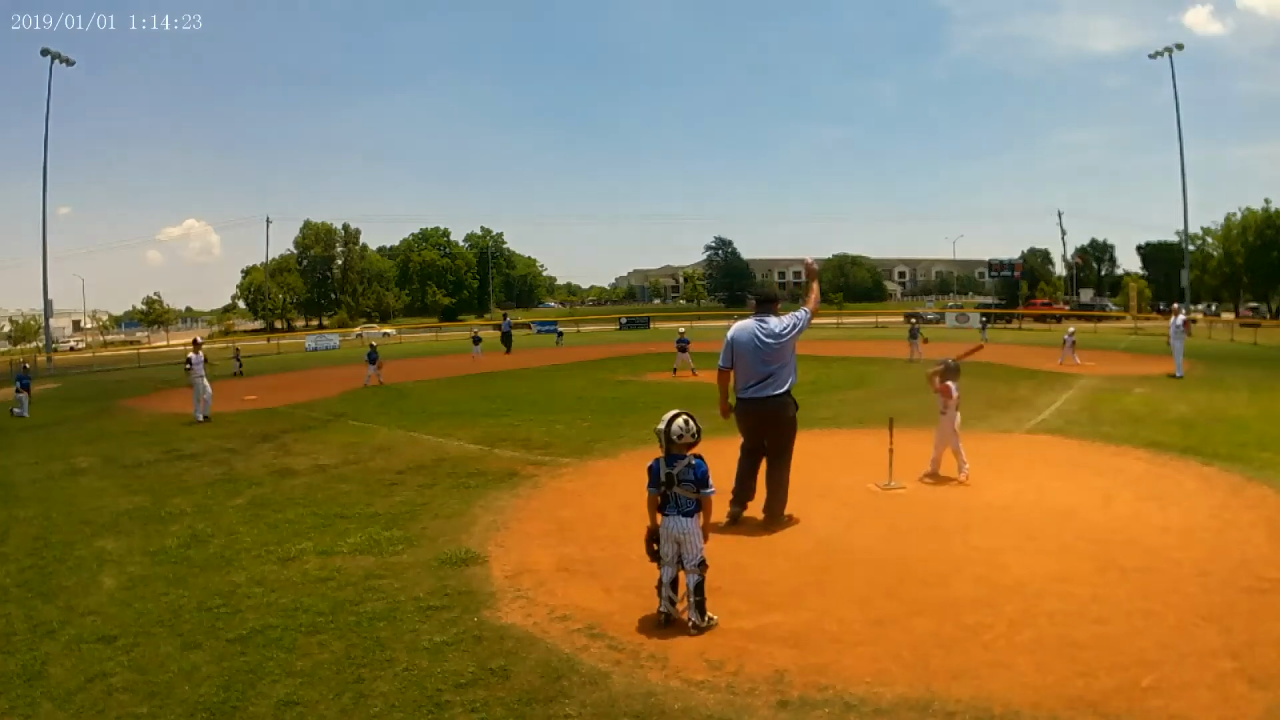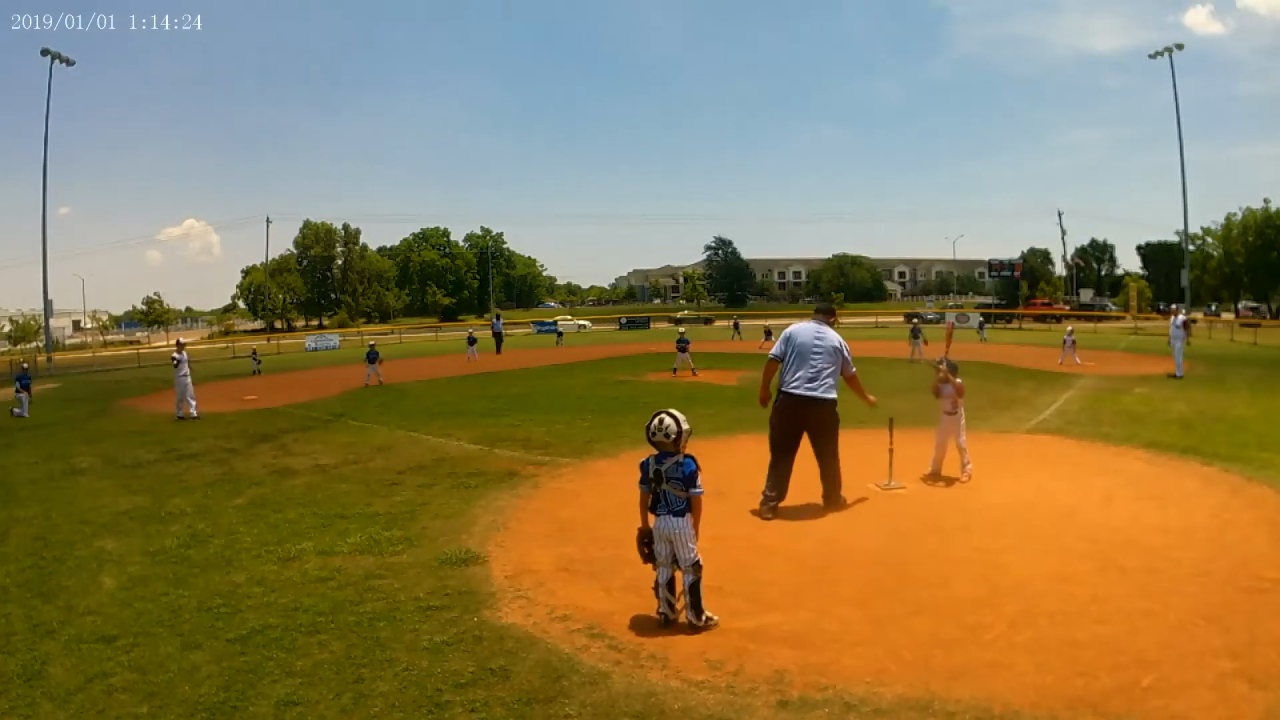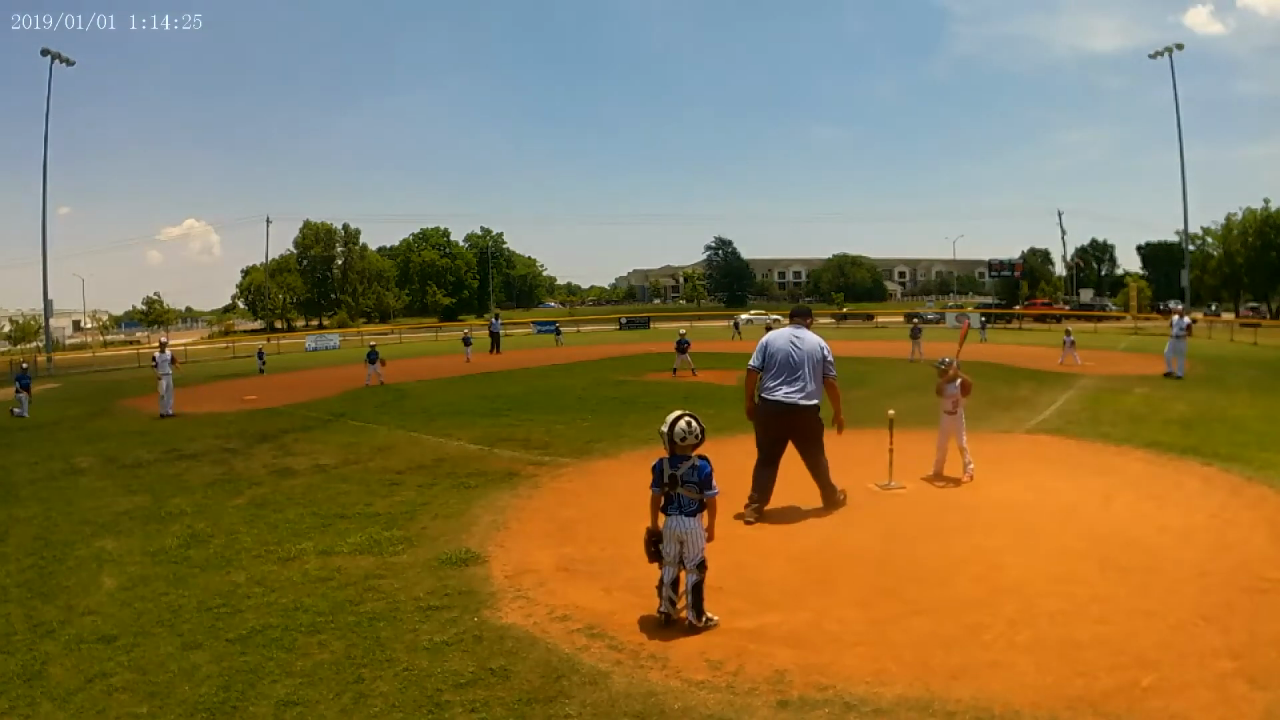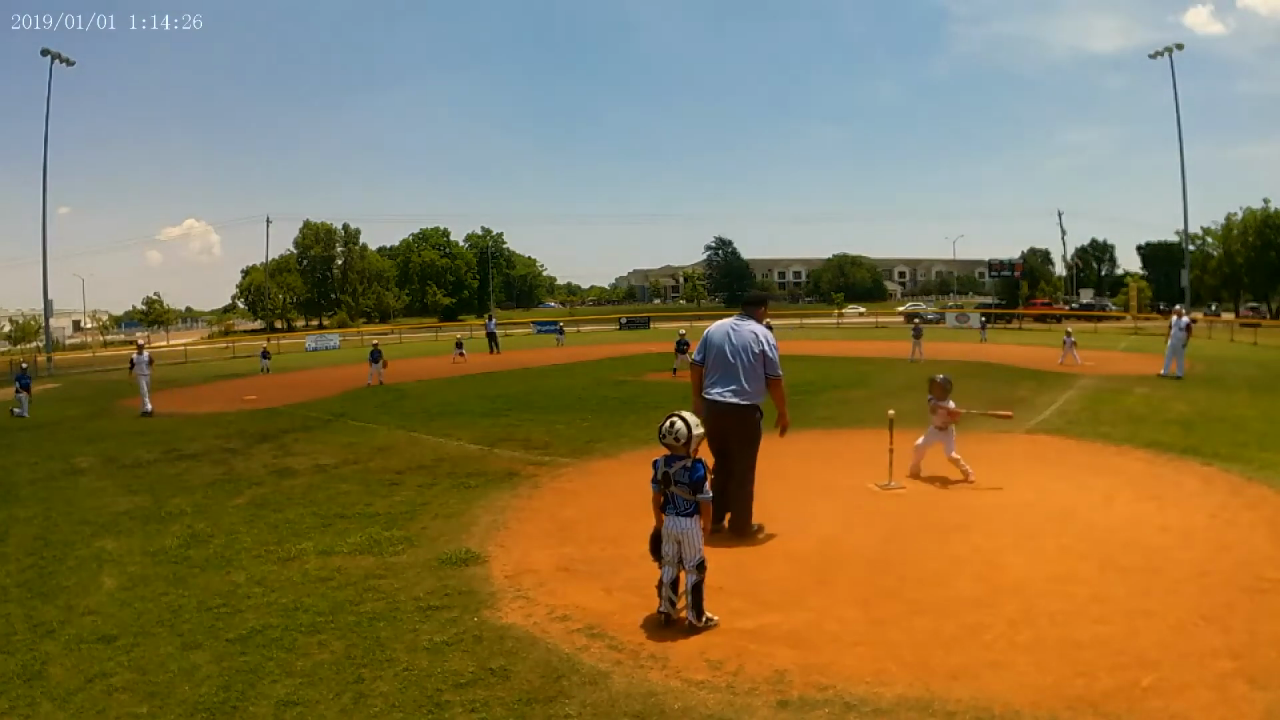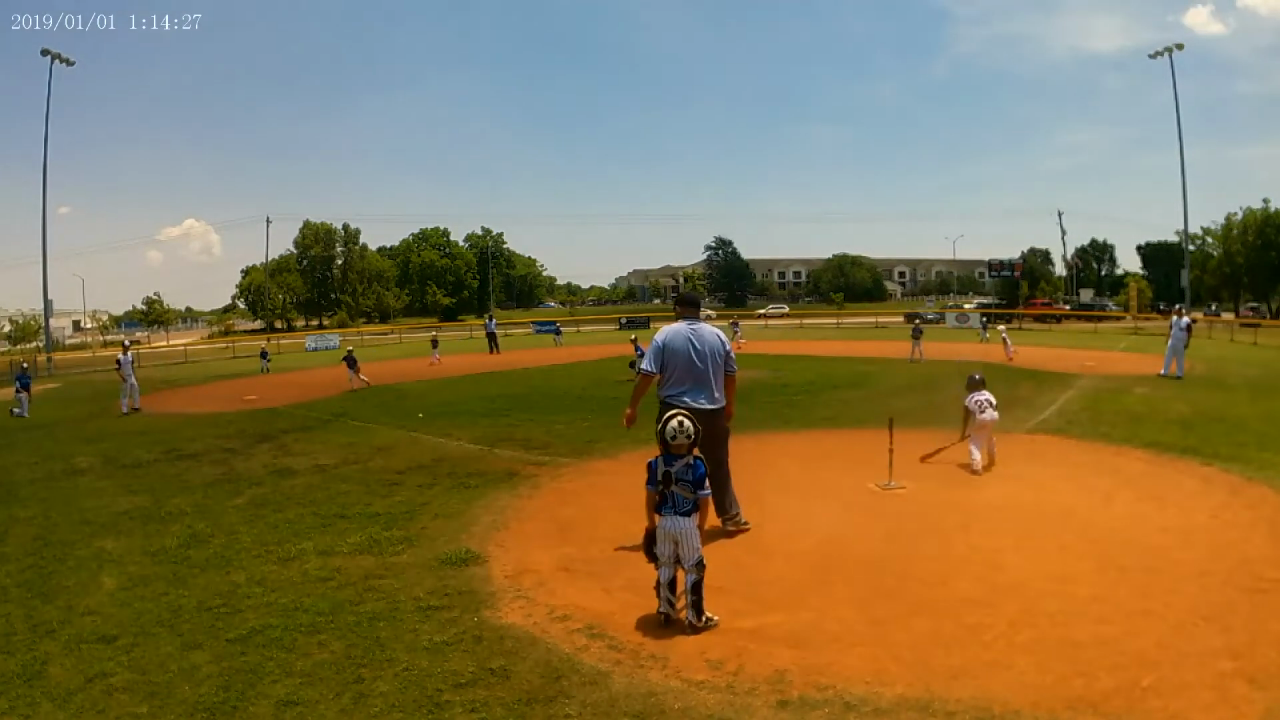
dt=1s
person 1, frame 1
left shoulder: (737, 330)
right shoulder: (786, 326)
left elbow: (723, 370)
right elbow: (812, 307)
left wrist: (724, 400)
right wrist: (813, 278)
left hip: (746, 405)
right hip: (778, 405)
left knee: (750, 453)
right knee: (778, 461)
left ankle: (737, 505)
right ankle: (774, 515)
person 1, frame 2
left shoulder: (793, 330)
right shoulder: (837, 340)
left elbow: (772, 360)
right elbow: (850, 376)
left wrist: (764, 390)
right wrist: (866, 398)
left hip: (789, 401)
right hip: (822, 404)
left knee: (781, 454)
right knee: (827, 454)
left ankle: (769, 504)
right ankle: (833, 498)
person 1, frame 3
left shoulder: (771, 337)
right shoulder: (819, 343)
left elbow: (752, 372)
right elbow: (830, 382)
left wrist: (749, 402)
right wrist: (838, 412)
left hip: (770, 407)
right hip: (804, 409)
left knee: (766, 459)
right knee: (815, 456)
left ankle: (754, 508)
right ankle: (832, 498)
person 1, frame 4
left shoulder: (714, 328)
right shoulder: (762, 335)
left elbow: (696, 365)
right elbow: (774, 380)
left wrist: (697, 399)
right wrist: (782, 412)
left hip: (712, 408)
right hip: (743, 411)
left knee: (722, 466)
right knee: (742, 470)
left ankle: (716, 520)
right ankle: (741, 525)
person 1, frame 5
left shoulder: (665, 335)
right shoulder: (718, 336)
left elbow: (647, 375)
right elbow: (730, 376)
left wrist: (632, 407)
right wrist: (729, 404)
left hip: (674, 413)
right hip: (712, 413)
right knee: (718, 468)
right ankle: (731, 517)
person 2, frame 1
left shoulder: (657, 466)
right shoulder: (698, 466)
left elbow: (652, 499)
right elbow: (706, 500)
left wrist: (653, 524)
right wrist: (706, 526)
left hip: (667, 523)
right hip: (690, 524)
left knee: (667, 568)
right knee: (694, 571)
left ankle: (666, 612)
right ankle: (698, 619)
person 2, frame 2
left shoulder: (648, 464)
right shoulder: (688, 465)
left elbow: (644, 498)
right elbow: (696, 501)
left wrist: (644, 525)
right wrist: (695, 527)
left hip: (660, 523)
right hip: (682, 523)
left knee: (663, 568)
right knee: (690, 569)
left ankle: (666, 612)
right ankle: (696, 617)
person 2, frame 3
left shoulder: (661, 466)
right shoulder: (702, 466)
left elbow: (655, 499)
right elbow: (711, 501)
left wrist: (654, 525)
right wrist: (710, 527)
left hip: (670, 523)
right hip: (693, 524)
left knee: (669, 567)
right knee: (695, 570)
left ankle: (666, 611)
right ankle: (696, 617)
person 2, frame 4
left shoulder: (660, 464)
right shoulder: (697, 468)
left elbow: (656, 499)
right elbow: (705, 504)
left wrist: (659, 524)
right wrist: (706, 528)
left hip: (669, 523)
right hip: (690, 524)
left knee: (669, 567)
right knee: (695, 570)
left ankle: (666, 611)
right ankle: (696, 617)
person 2, frame 5
left shoulder: (656, 464)
right shoulder: (697, 466)
left elbow: (650, 499)
right elbow: (704, 502)
left wrist: (651, 524)
right wrist: (701, 526)
left hip: (664, 522)
right hip: (687, 523)
left knee: (665, 567)
right knee: (694, 570)
left ankle: (666, 612)
right ankle: (696, 617)
